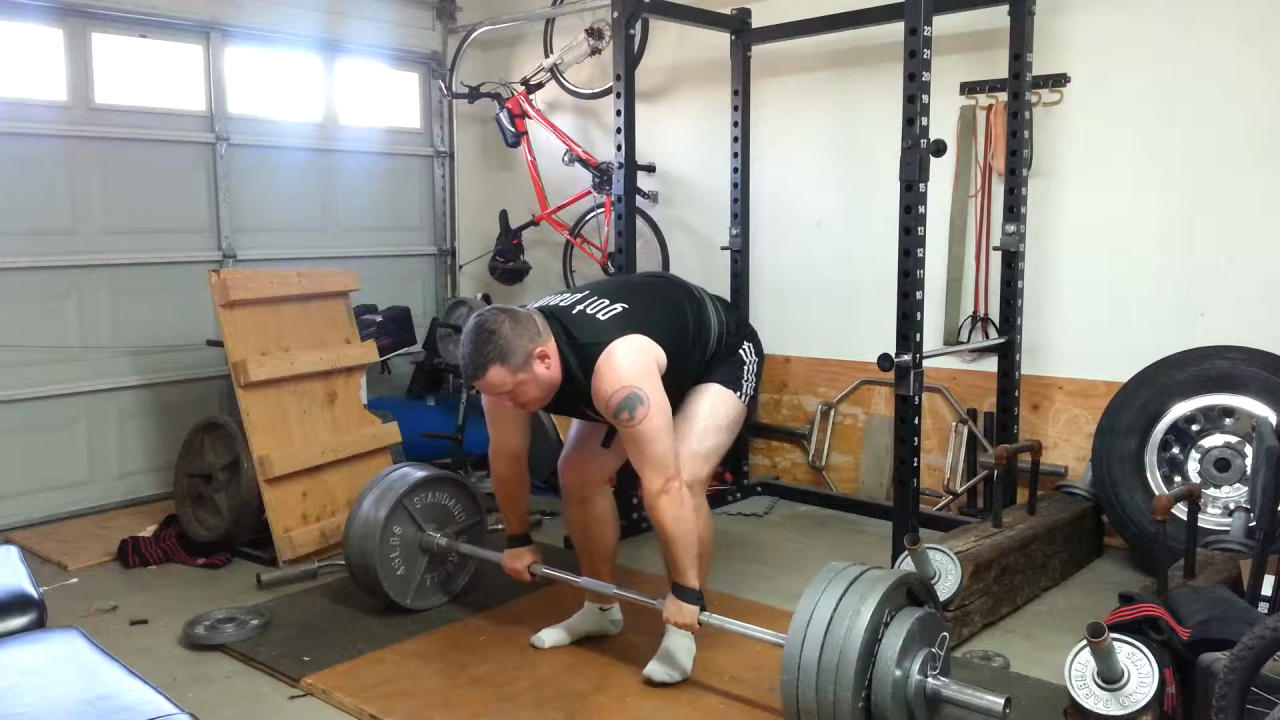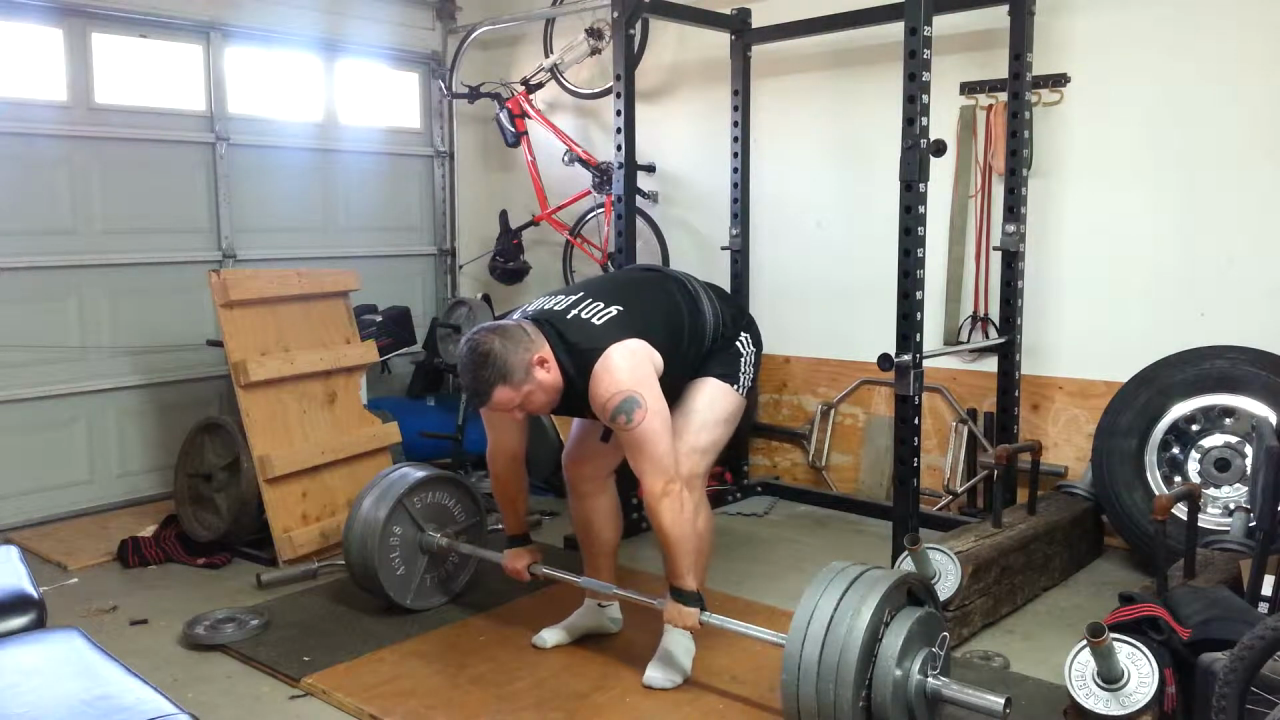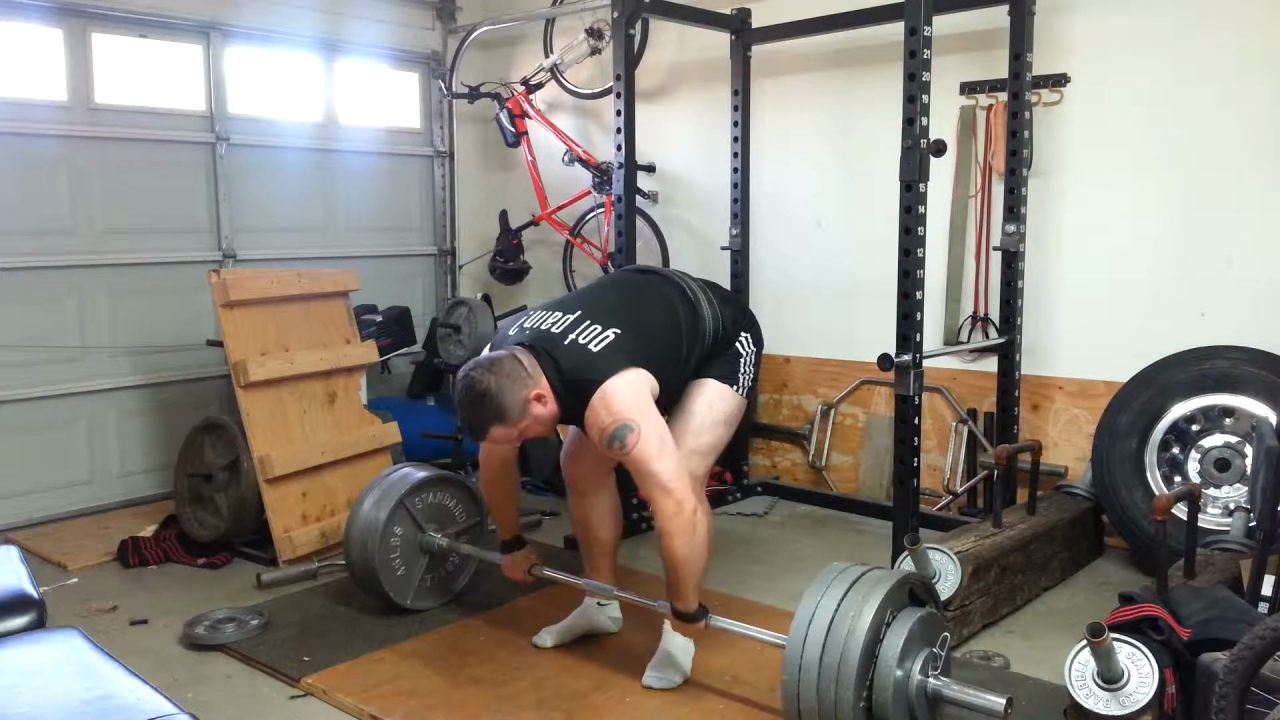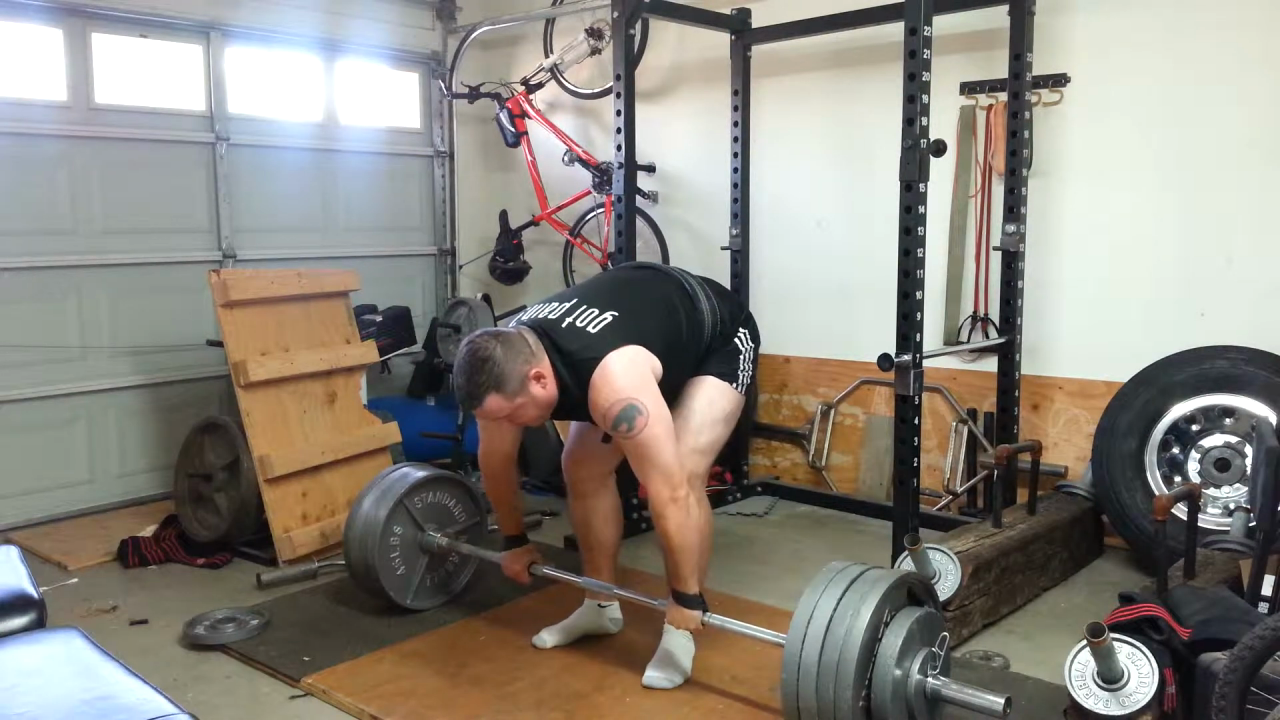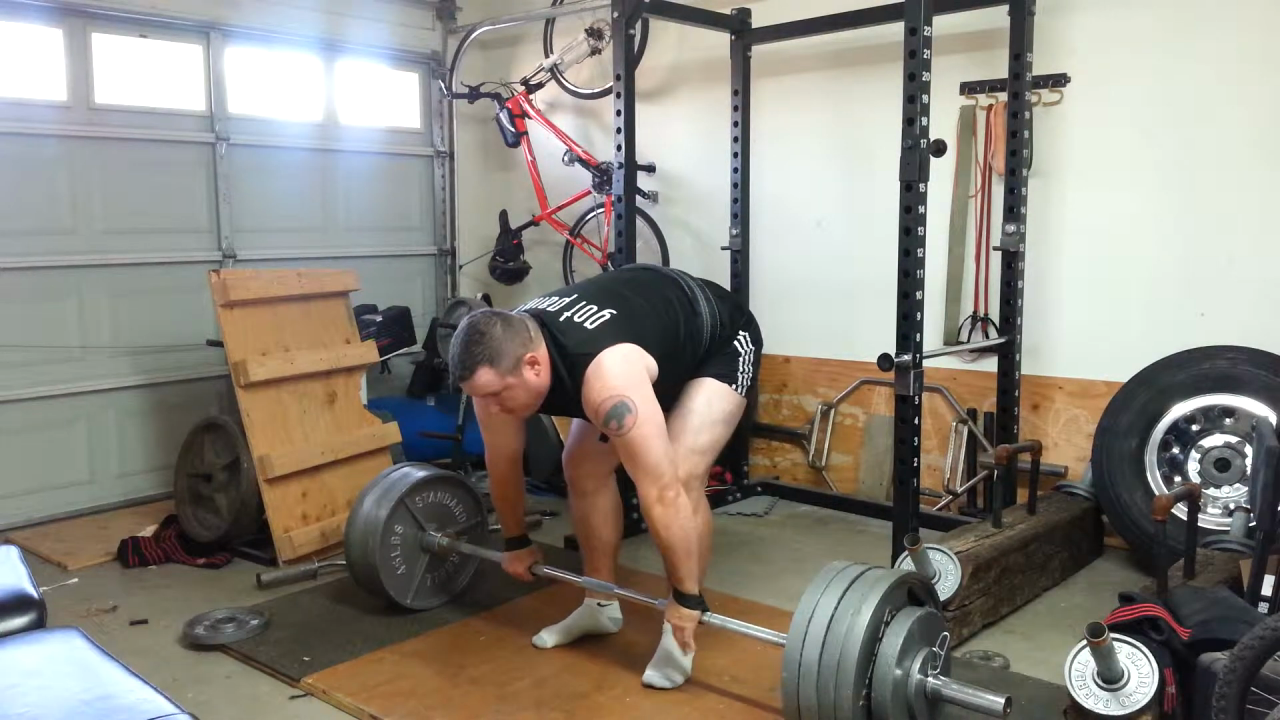
dt=1s
person 1, frame 1
left shoulder: (617, 370)
right shoulder: (508, 356)
left elbow: (664, 486)
right elbow: (506, 456)
left wrist: (685, 591)
right wrist: (517, 540)
left hip: (722, 355)
right hip: (656, 334)
left knee: (685, 479)
right knee: (577, 474)
left ankle: (681, 630)
right ankle: (601, 609)
person 1, frame 2
left shoulder: (614, 372)
right shoulder: (506, 355)
left elbow: (664, 488)
right elbow: (505, 457)
left wrist: (684, 594)
right wrist: (517, 539)
left hip: (721, 343)
right hip: (653, 328)
left knee: (683, 475)
right knee: (582, 468)
left ankle: (679, 630)
right ankle: (601, 606)
person 1, frame 3
left shoulder: (610, 399)
right shoulder: (501, 368)
left elbow: (678, 507)
right elbow: (496, 462)
left wrist: (687, 613)
right wrist: (511, 546)
left hip: (722, 341)
left knee: (682, 478)
right knee: (581, 467)
left ankle: (677, 634)
right ankle: (600, 605)
person 1, frame 4
left shoulder: (614, 380)
right shoulder: (504, 364)
left elbow: (670, 494)
right elbow: (496, 459)
left wrist: (686, 600)
right wrist: (514, 542)
left hip: (720, 339)
right hip: (648, 316)
left knee: (684, 476)
right knee: (582, 469)
left ankle: (679, 631)
right ankle: (601, 607)
person 1, frame 5
left shoulder: (607, 376)
right shoulder: (501, 359)
left elbow: (661, 492)
right elbow: (502, 460)
left wrist: (685, 599)
right wrist: (515, 542)
left hip: (721, 342)
right hip: (650, 328)
left knee: (681, 476)
right knee: (582, 467)
left ankle: (677, 627)
right ankle: (601, 605)
